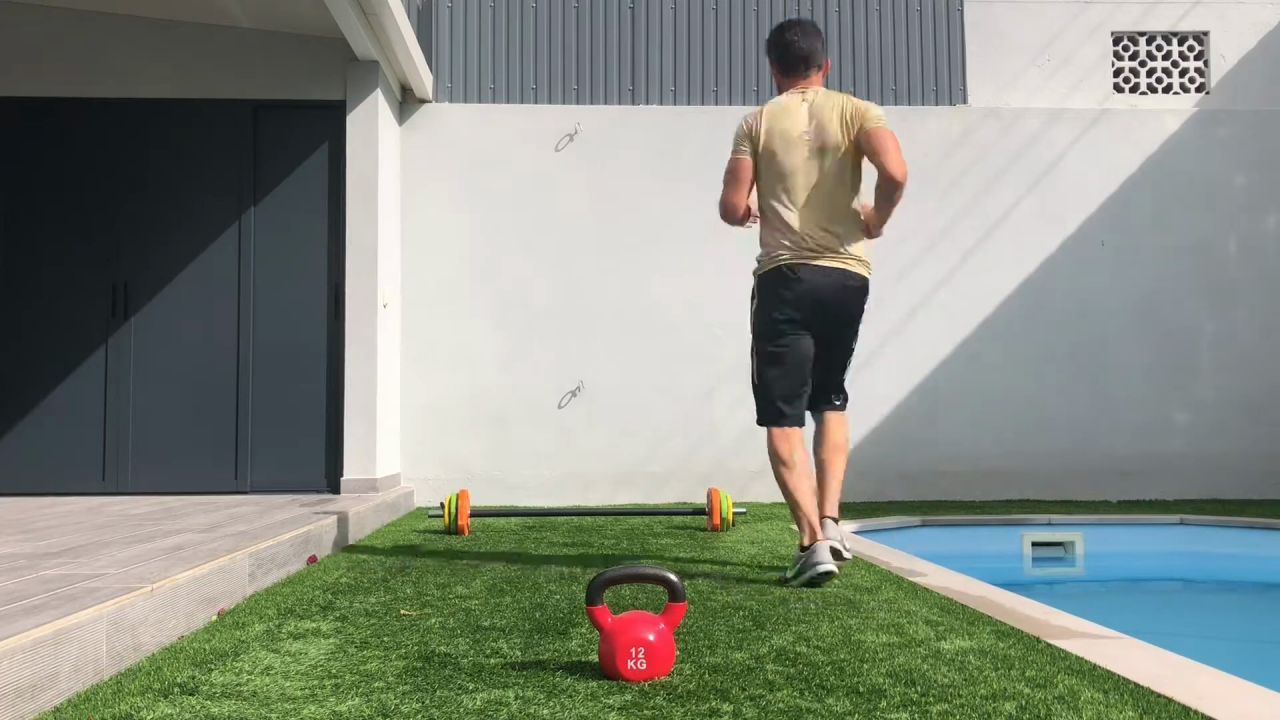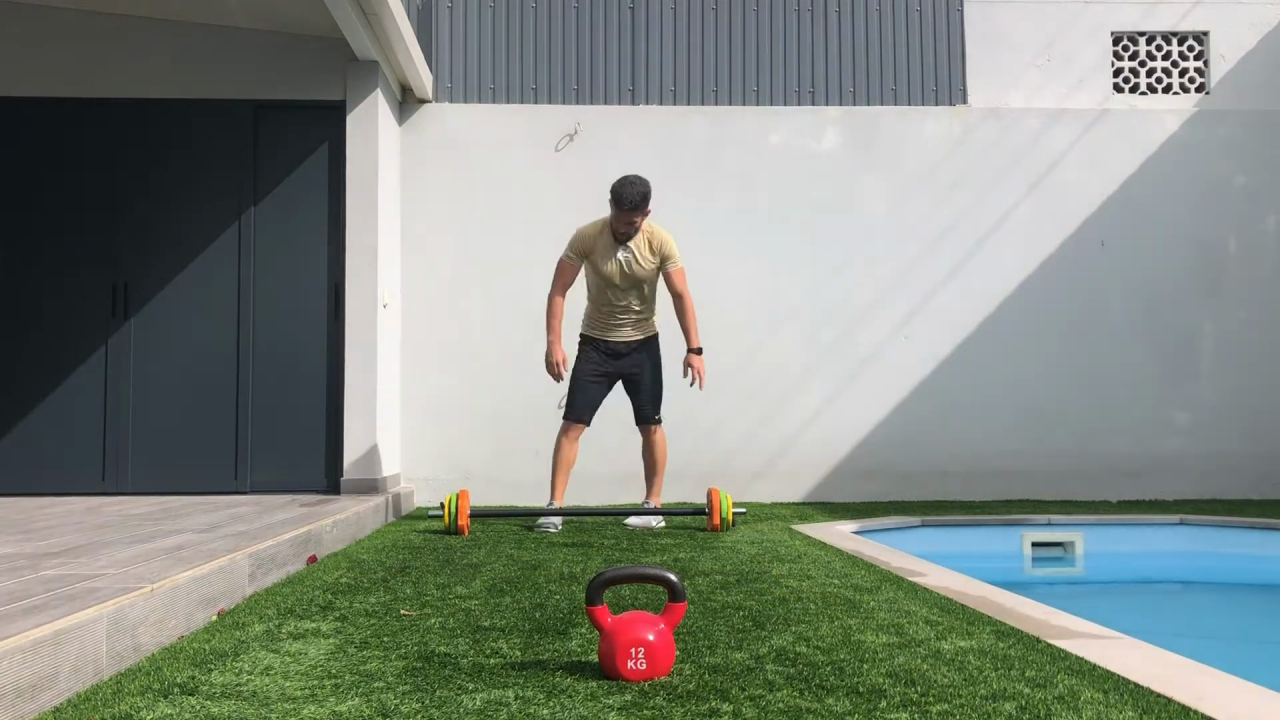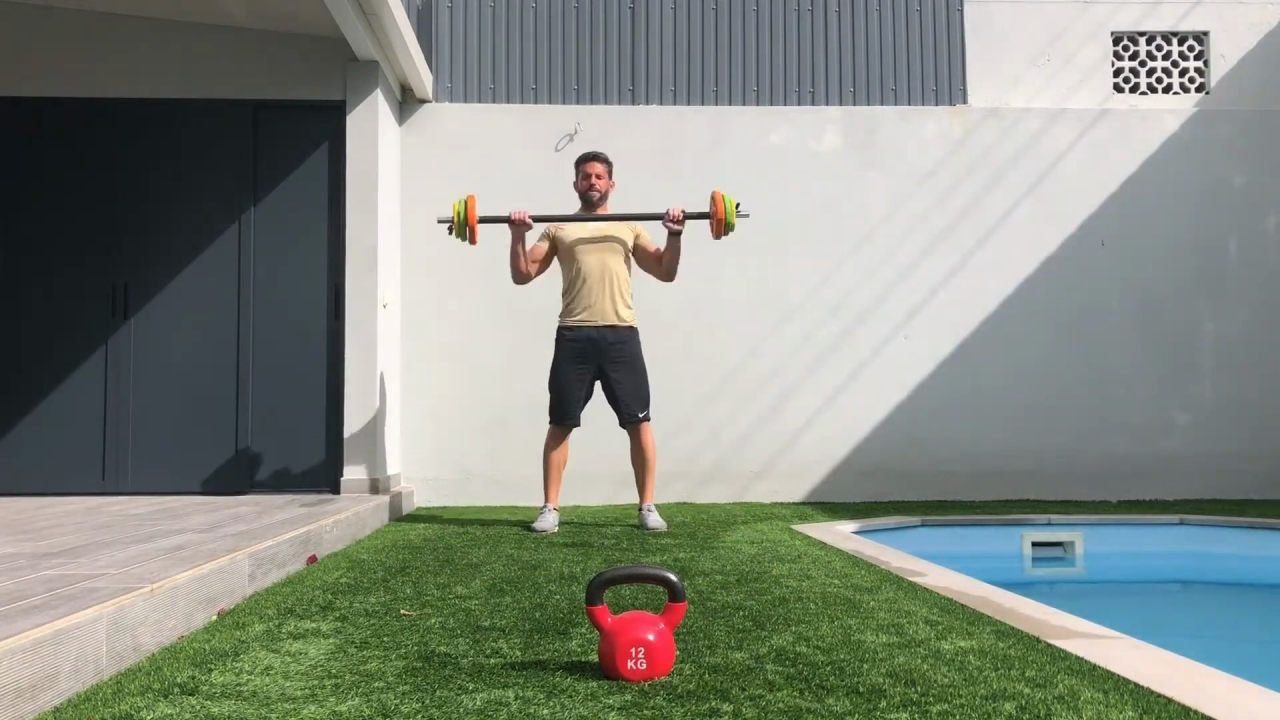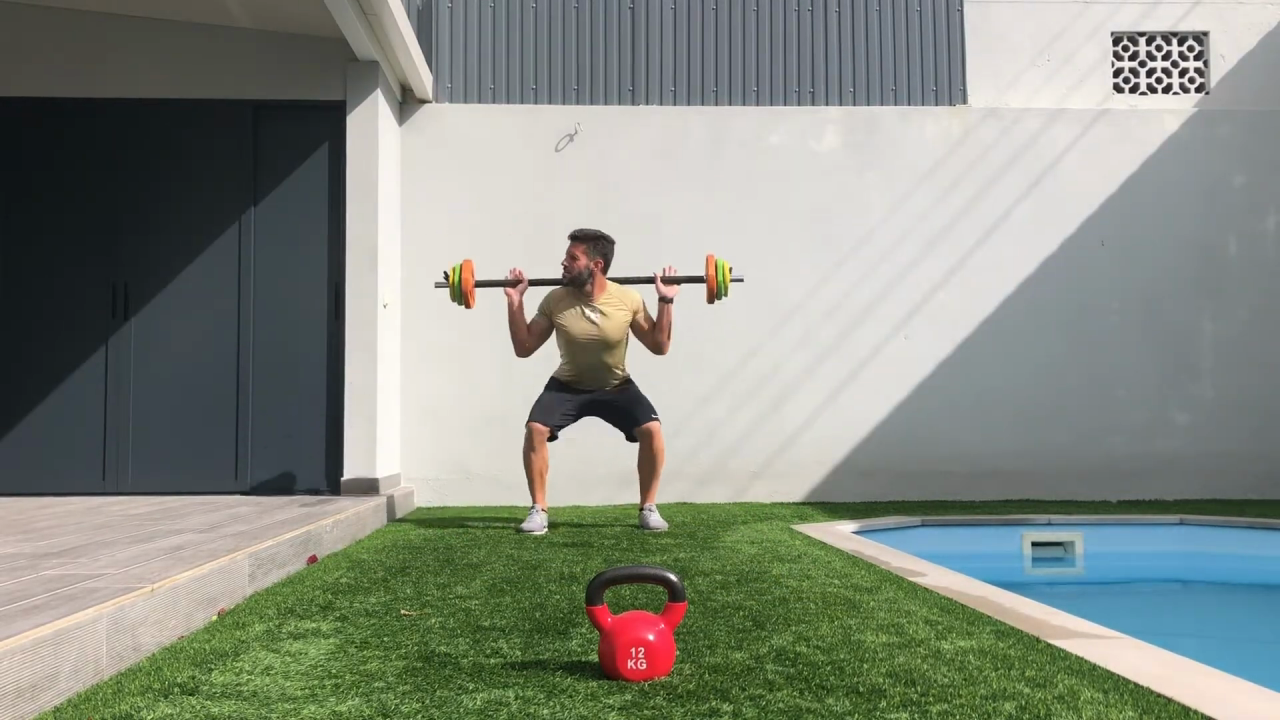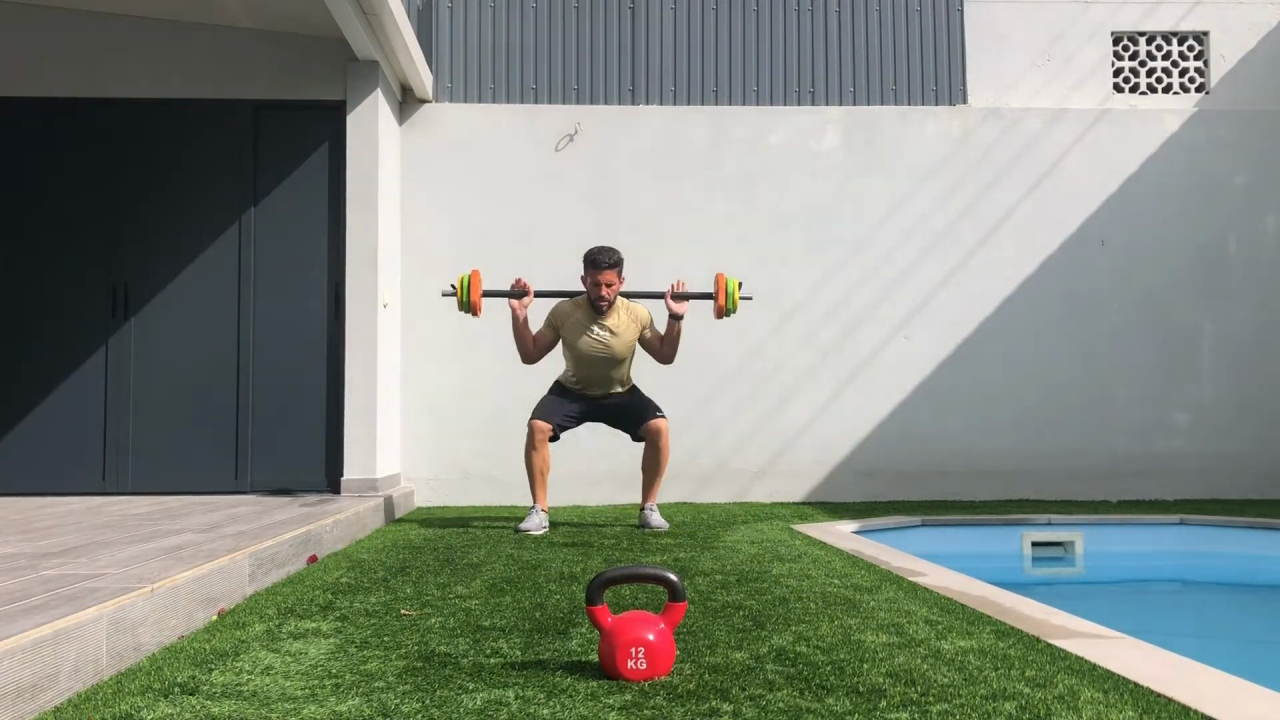
dt=1s
person 1, frame 1
left shoulder: (757, 121)
right shoulder: (858, 111)
left elbow: (733, 208)
right elbow: (895, 172)
left wrist: (756, 210)
right wrist: (874, 219)
left hip: (784, 278)
right hip: (847, 277)
left knee: (783, 423)
right knee: (831, 401)
left ankle: (812, 546)
right ankle: (827, 527)
person 1, frame 2
left shoulder: (659, 241)
right shoulder: (586, 237)
left elbow: (681, 295)
right elbow: (558, 291)
left wrist: (694, 349)
right wrist: (553, 341)
left hip: (641, 344)
right hip: (595, 343)
left knee: (650, 424)
right knee: (573, 423)
left ankle: (653, 507)
right ankle: (556, 505)
person 1, frame 3
left shoulder: (628, 229)
right shoulder: (558, 230)
left elbow: (665, 273)
right elbow: (522, 275)
left wrist: (675, 233)
right wrist: (518, 232)
left hip: (621, 337)
right hip: (573, 338)
left knee: (639, 424)
right knee: (560, 426)
left ankle: (647, 507)
right ankle: (550, 508)
person 1, frame 4
left shoulder: (628, 300)
right shoulder: (555, 302)
left elbow: (659, 346)
right elbow: (523, 348)
left wrist: (666, 303)
right wrist: (515, 302)
left hip: (616, 387)
right hip: (569, 386)
left knee: (652, 429)
right knee: (536, 428)
left ankle: (648, 507)
right ankle: (539, 509)
person 1, frame 5
left shoulder: (636, 315)
right shoulder: (564, 313)
left elbow: (665, 356)
right elbow: (530, 355)
left wrist: (674, 319)
right wrist: (520, 316)
left hip: (621, 394)
right hip: (572, 392)
left knee: (659, 428)
right knee: (537, 428)
left ankle: (649, 508)
right ankle: (539, 511)
